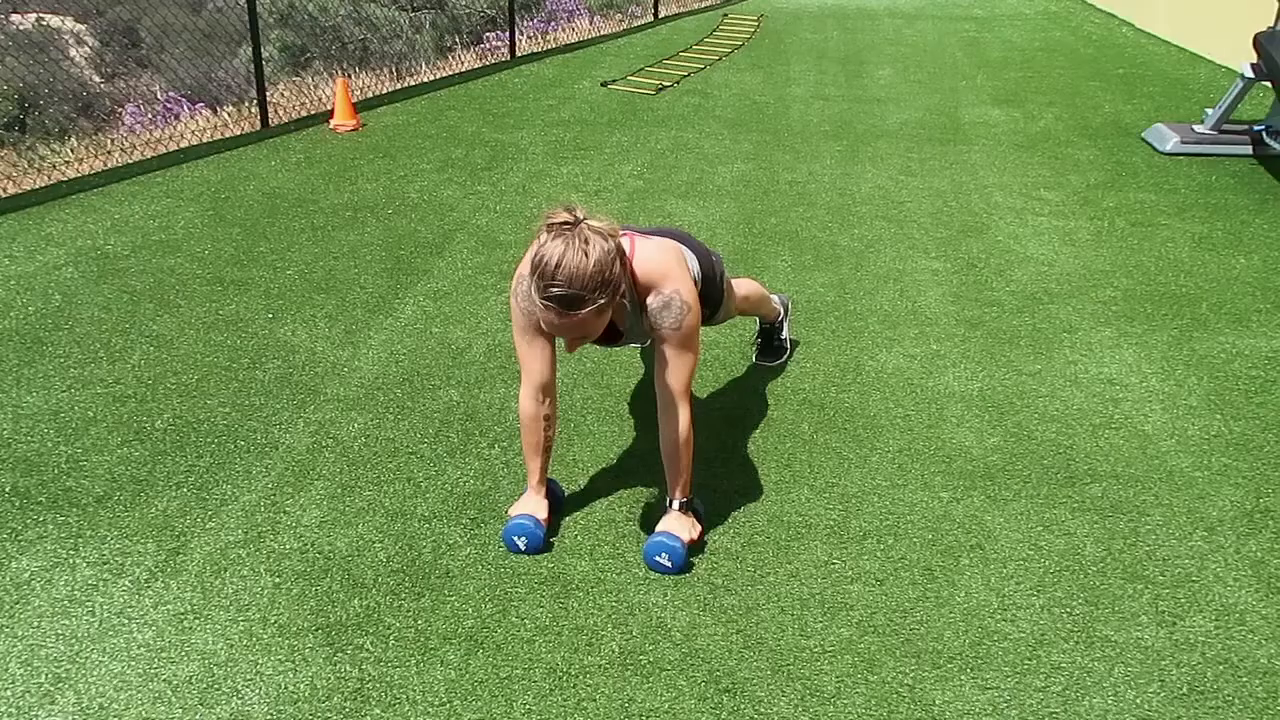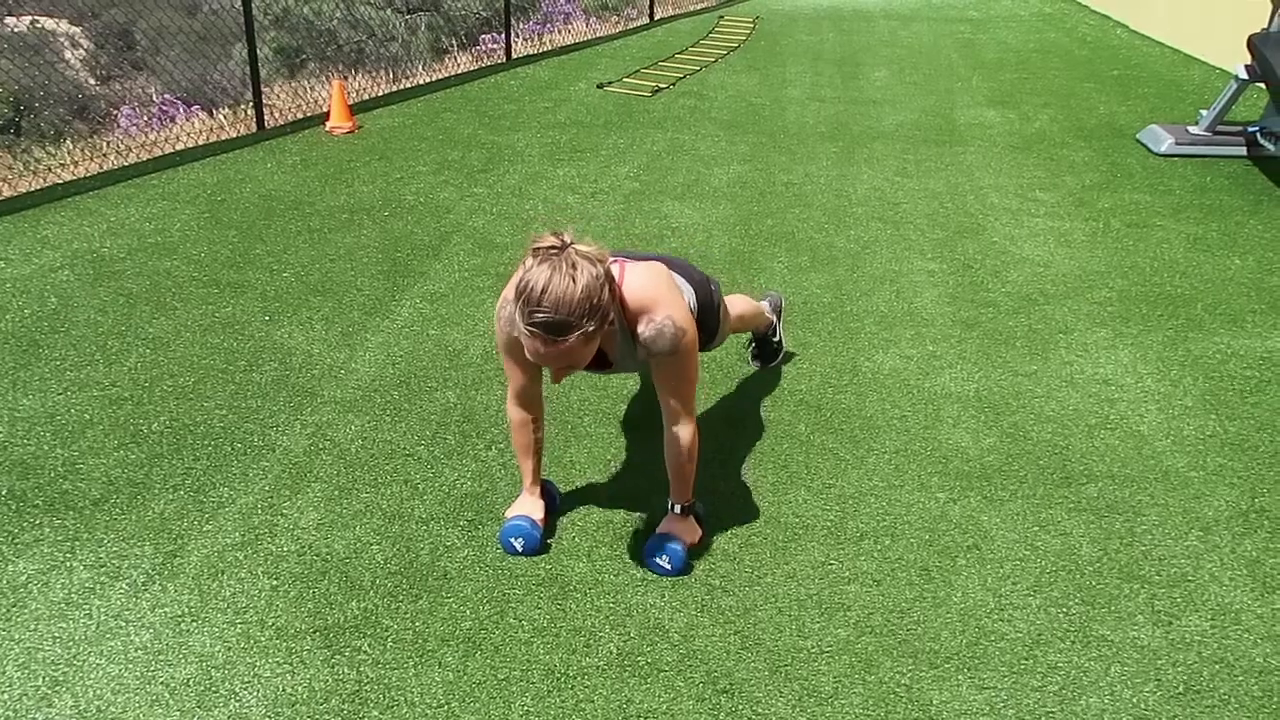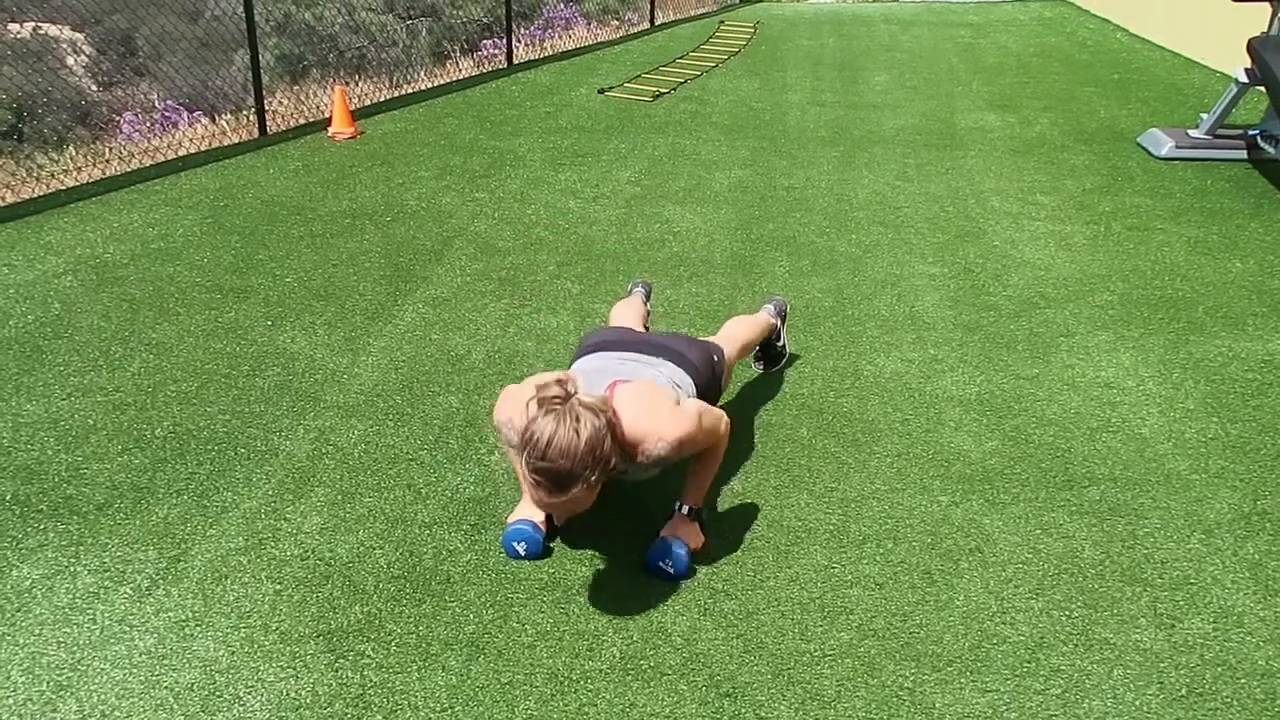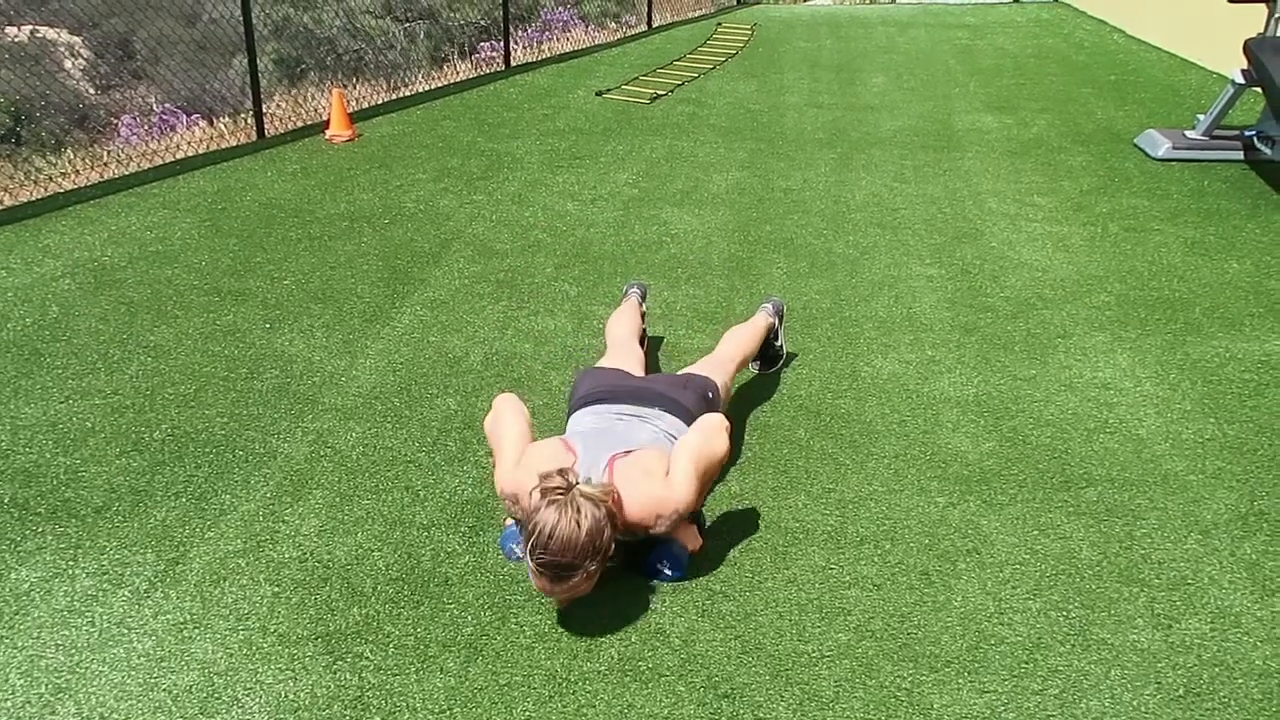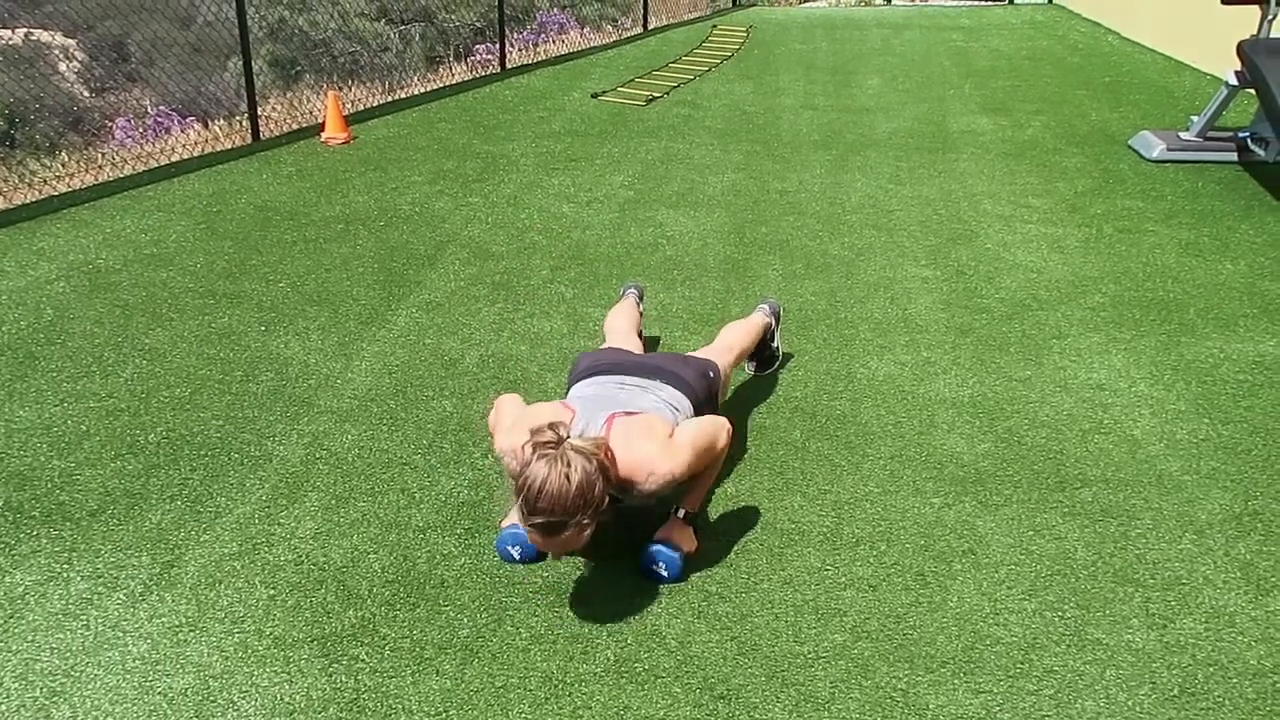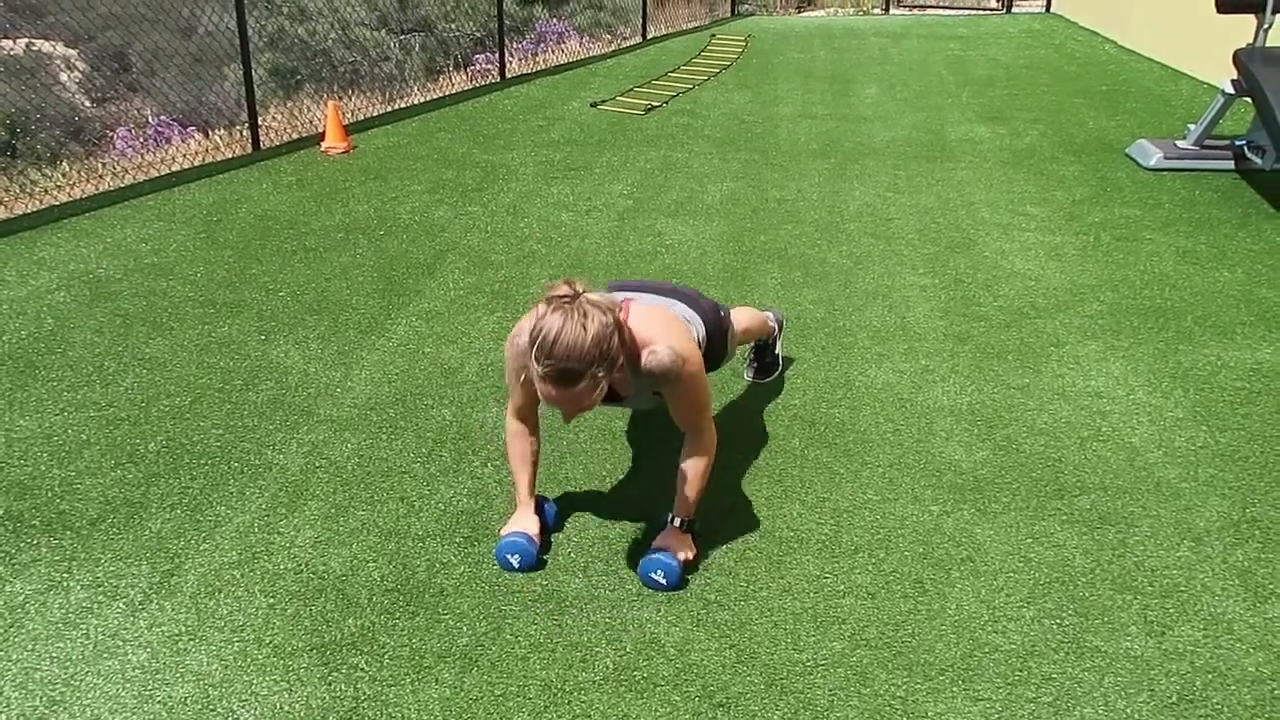
dt=0.4s
person 1, frame 1
left shoulder: (668, 292)
right shoulder: (532, 281)
left elbow: (675, 408)
right elbow: (536, 395)
left wrist: (679, 507)
right wrist: (535, 491)
left hip: (694, 271)
left knee: (736, 298)
left ankle: (774, 309)
right ankle: (645, 331)
person 1, frame 2
left shoulder: (660, 319)
right shoulder: (514, 309)
left elbow: (680, 421)
right elbow: (523, 406)
left wrist: (680, 510)
right wrist: (530, 491)
left hip: (683, 285)
right hip: (617, 276)
left knee: (731, 314)
left ankle: (766, 318)
person 1, frame 3
left shoulder: (659, 439)
right shoulder: (517, 422)
left elbow: (719, 426)
left wrist: (689, 513)
right wrist: (530, 498)
left hip: (677, 368)
right hip: (601, 355)
left knee: (726, 345)
left ankle: (770, 317)
right ankle: (638, 296)
person 1, frame 4
left shoulder: (658, 508)
right shoulder: (522, 490)
left elbow: (717, 426)
right elbow: (504, 404)
left hip: (676, 410)
right hip: (600, 398)
left knee: (722, 361)
right knee: (621, 350)
left ankle: (766, 317)
right ankle: (634, 299)
person 1, frame 5
left shoulder: (652, 471)
right shoulder: (518, 449)
left elbow: (722, 433)
right elbow: (502, 406)
left wrist: (683, 518)
right wrist: (521, 506)
left hip: (674, 383)
right hip: (596, 373)
left knee: (722, 351)
left ankle: (764, 317)
right ankle: (632, 298)
person 1, frame 6
left shoulder: (666, 354)
right shoulder: (528, 340)
left elbow: (701, 440)
right elbow: (519, 421)
left wrist: (680, 526)
right wrist: (525, 509)
left hip: (690, 314)
left knee: (732, 327)
left ankle: (768, 324)
